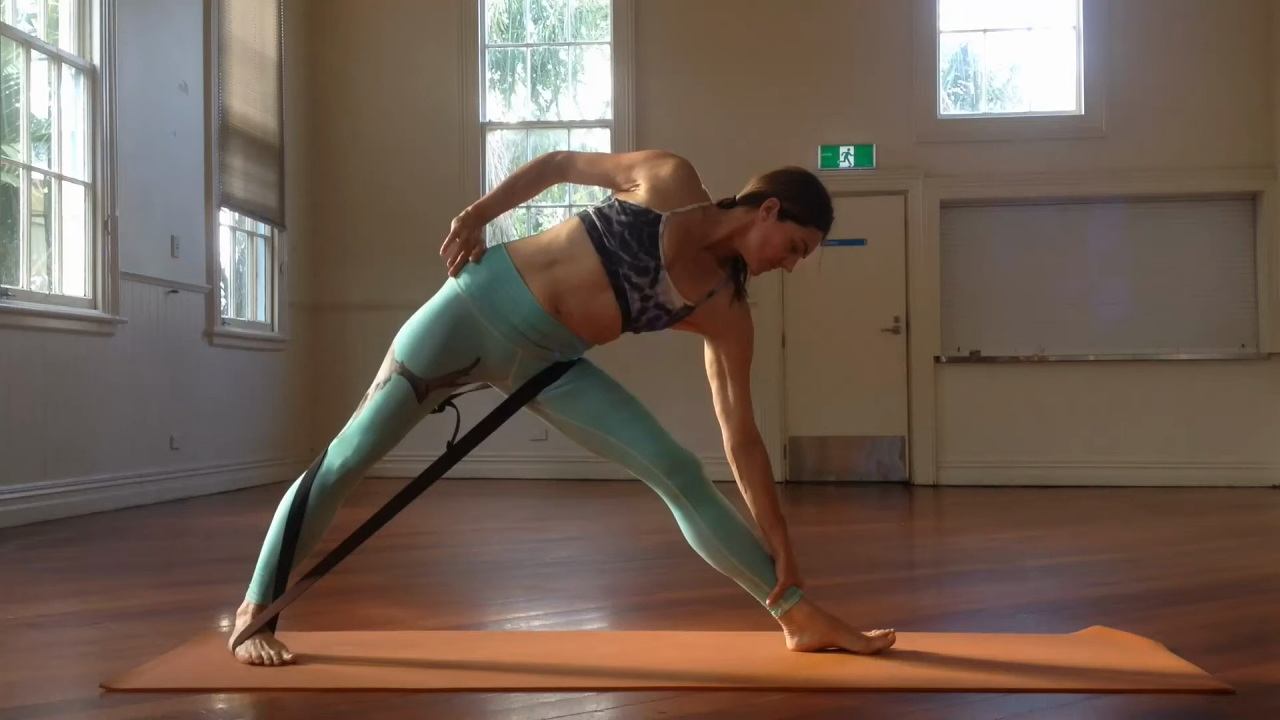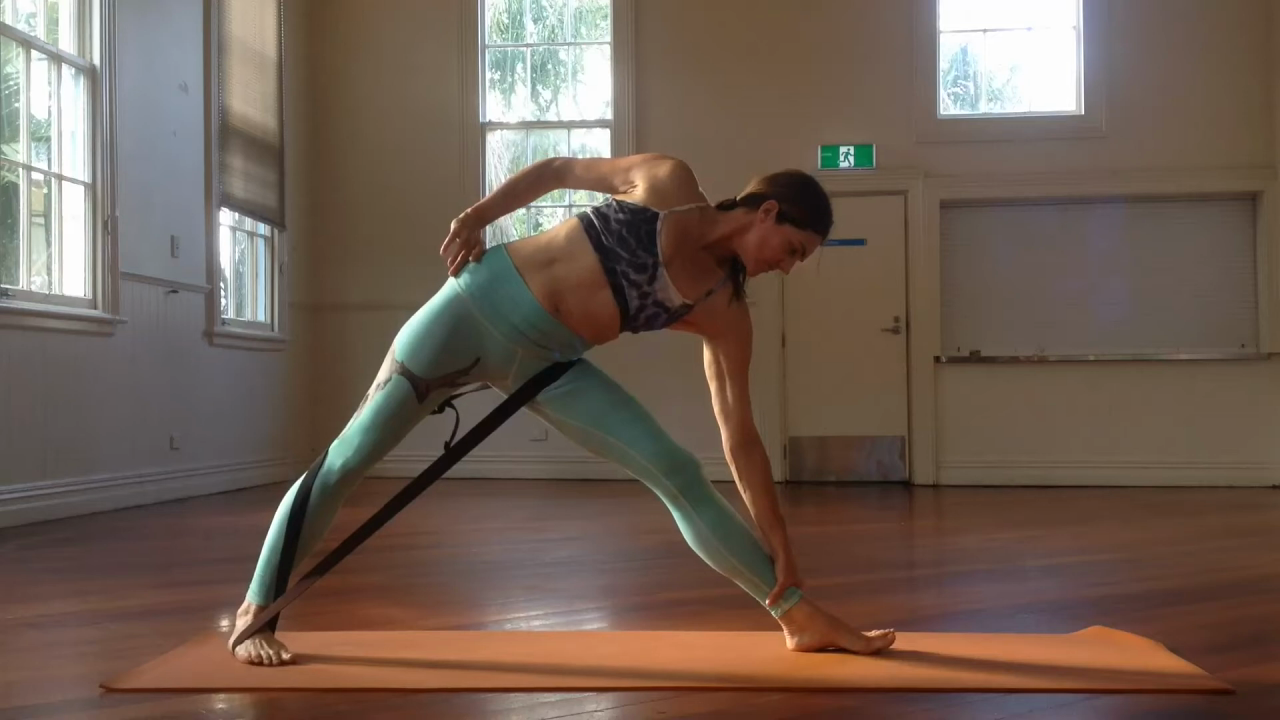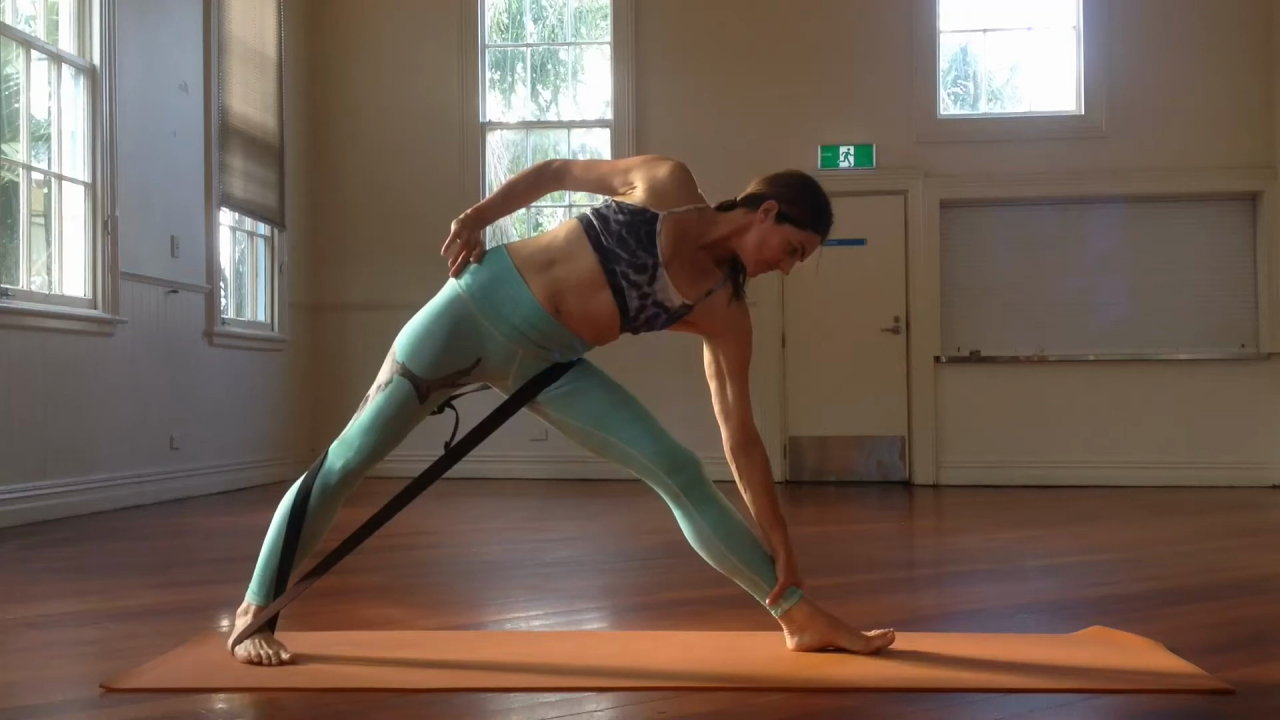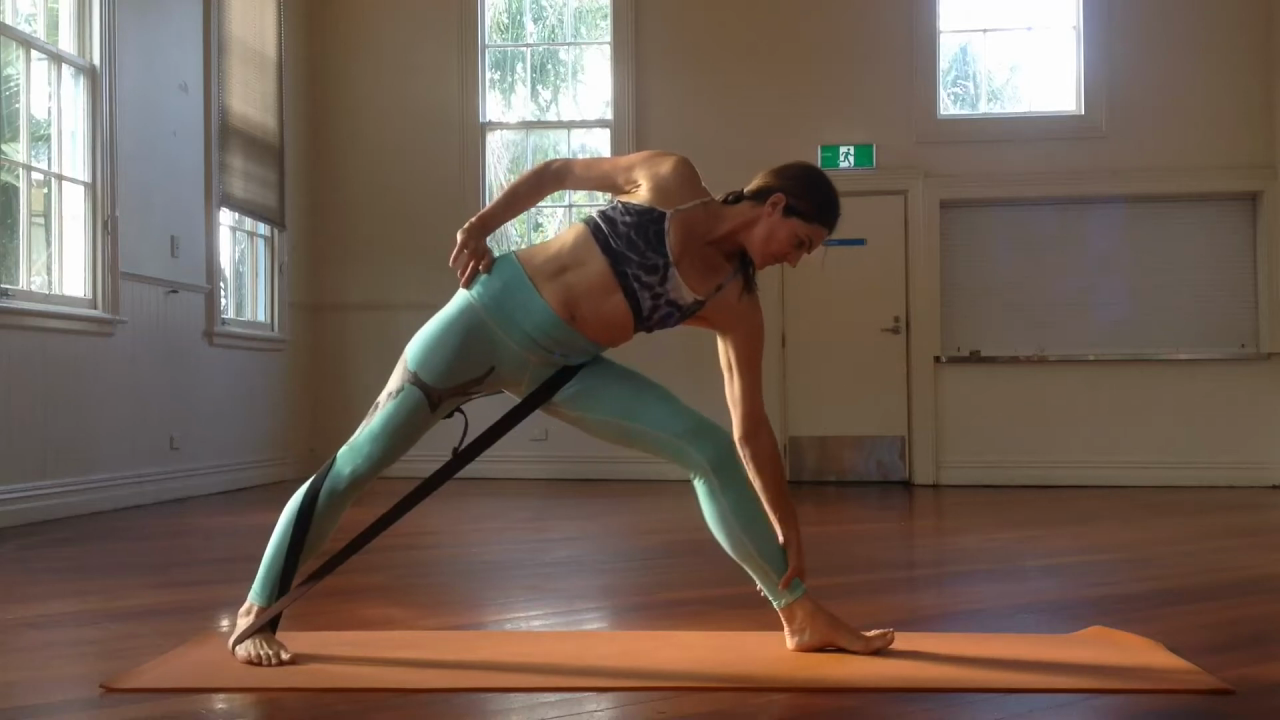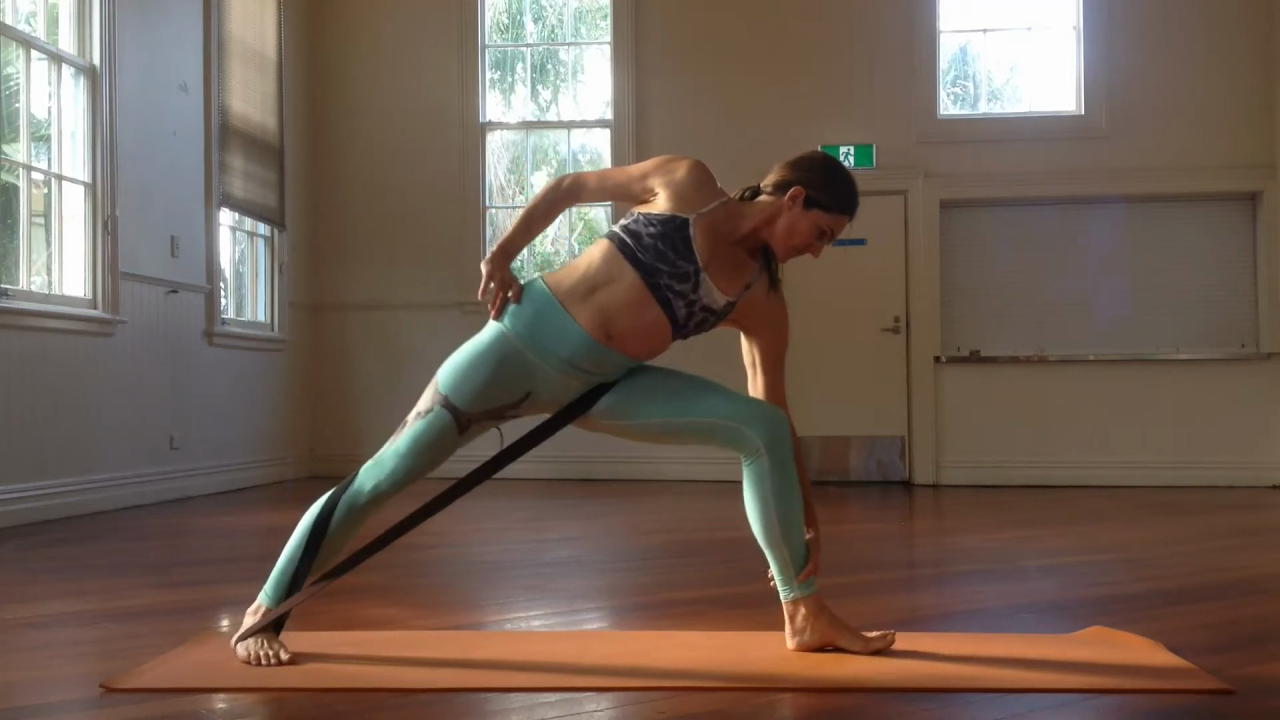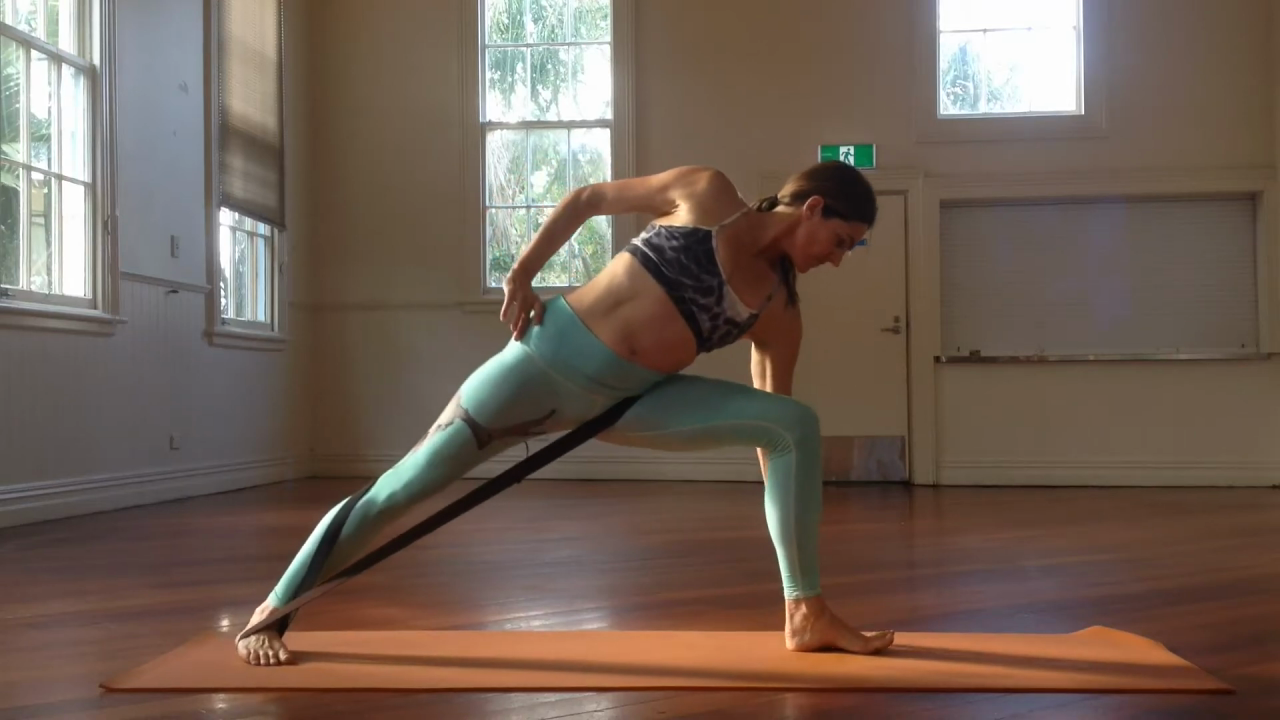
dt=0.4s
person 1, frame 1
left shoulder: (726, 311)
right shoulder: (669, 180)
left elbow: (741, 436)
right elbow: (557, 164)
left wrist: (780, 544)
right wrist: (476, 214)
left hip: (546, 361)
right hip: (477, 305)
left knee: (678, 472)
right knee: (347, 458)
left ankle: (798, 617)
right ankle: (253, 611)
person 1, frame 2
left shoulder: (724, 311)
right shoulder: (669, 182)
left elbow: (740, 438)
right elbow: (556, 169)
left wrist: (779, 545)
right wrist: (475, 217)
left hip: (544, 362)
right hip: (476, 305)
left knee: (677, 473)
right knee: (347, 460)
left ankle: (798, 617)
right ankle: (255, 611)
person 1, frame 3
left shoulder: (724, 312)
right shoulder: (666, 183)
left elbow: (740, 437)
right elbow: (556, 171)
left wrist: (780, 544)
right wrist: (476, 216)
left hip: (546, 361)
right hip: (475, 305)
left knee: (677, 471)
right knee: (348, 459)
left ankle: (799, 616)
right ankle: (254, 610)
person 1, frame 4
left shoulder: (735, 306)
right shoulder: (671, 178)
left elbow: (752, 426)
right elbow: (557, 170)
left wrist: (787, 526)
right wrist: (480, 225)
left hip: (561, 366)
right hip: (490, 313)
left knee: (709, 447)
right knee: (355, 466)
left ankle: (799, 614)
right ankle: (255, 613)
person 1, frame 5
left shoulder: (762, 303)
right shoulder: (686, 181)
left elbow: (770, 412)
right elbow: (569, 186)
left wrist: (804, 518)
right wrist: (501, 253)
left hip: (600, 385)
right hip: (522, 339)
left knee: (764, 430)
right knee: (380, 480)
left ankle: (804, 614)
right ankle: (264, 613)
person 1, frame 6
left shoulder: (779, 313)
right shoulder: (707, 193)
left elbow: (769, 429)
right elbow: (587, 197)
left wrist: (794, 542)
right wrist: (522, 273)
left hip: (622, 401)
right hip: (547, 356)
left knee: (797, 423)
right knee: (398, 491)
left ankle: (806, 614)
right ankle: (272, 611)
